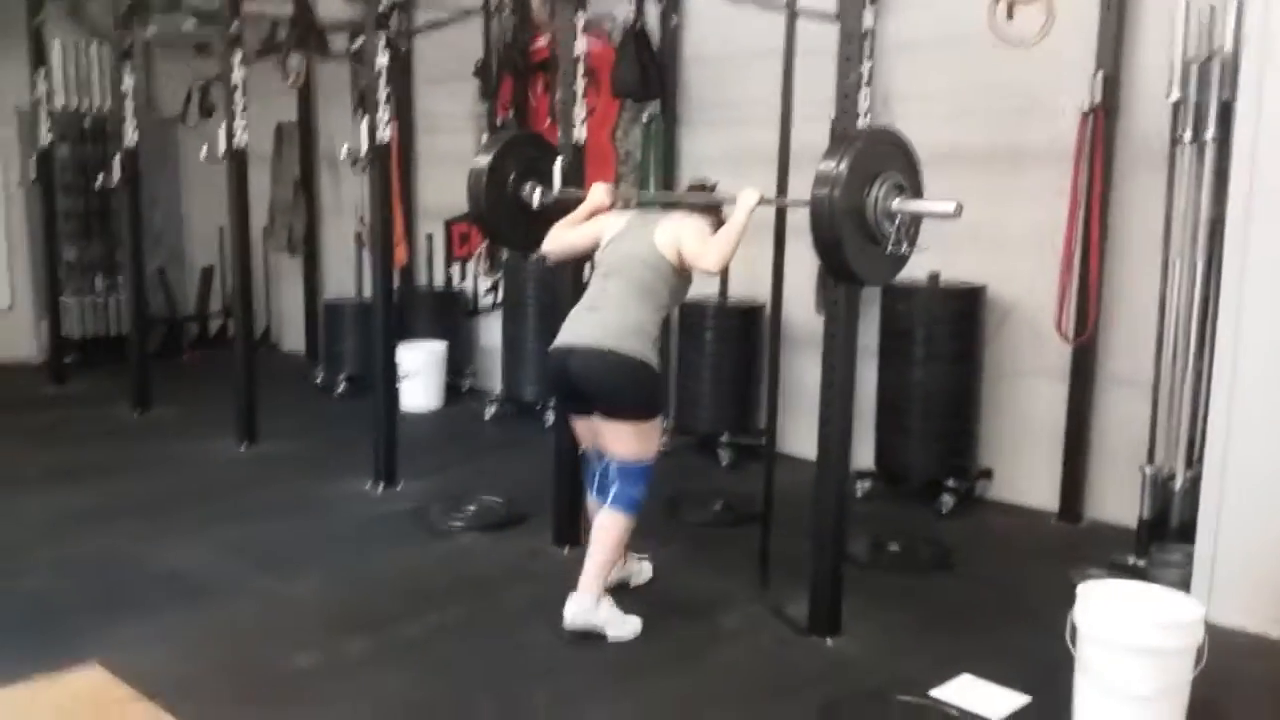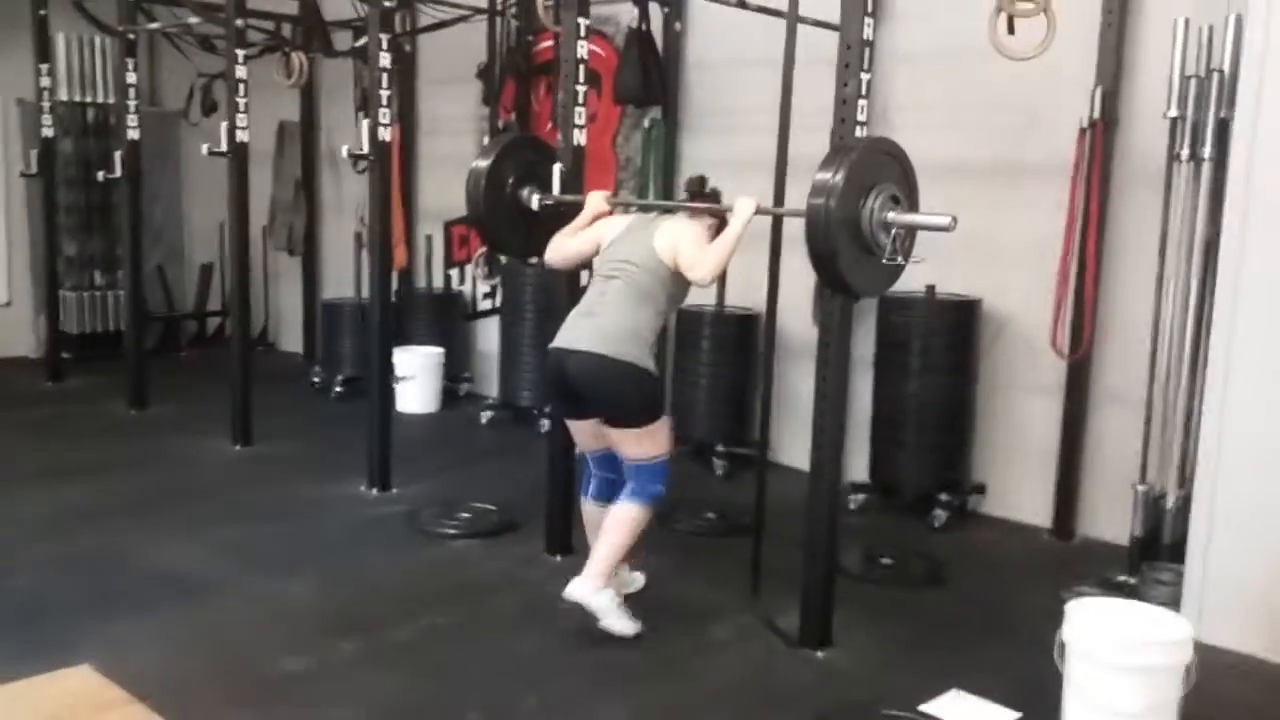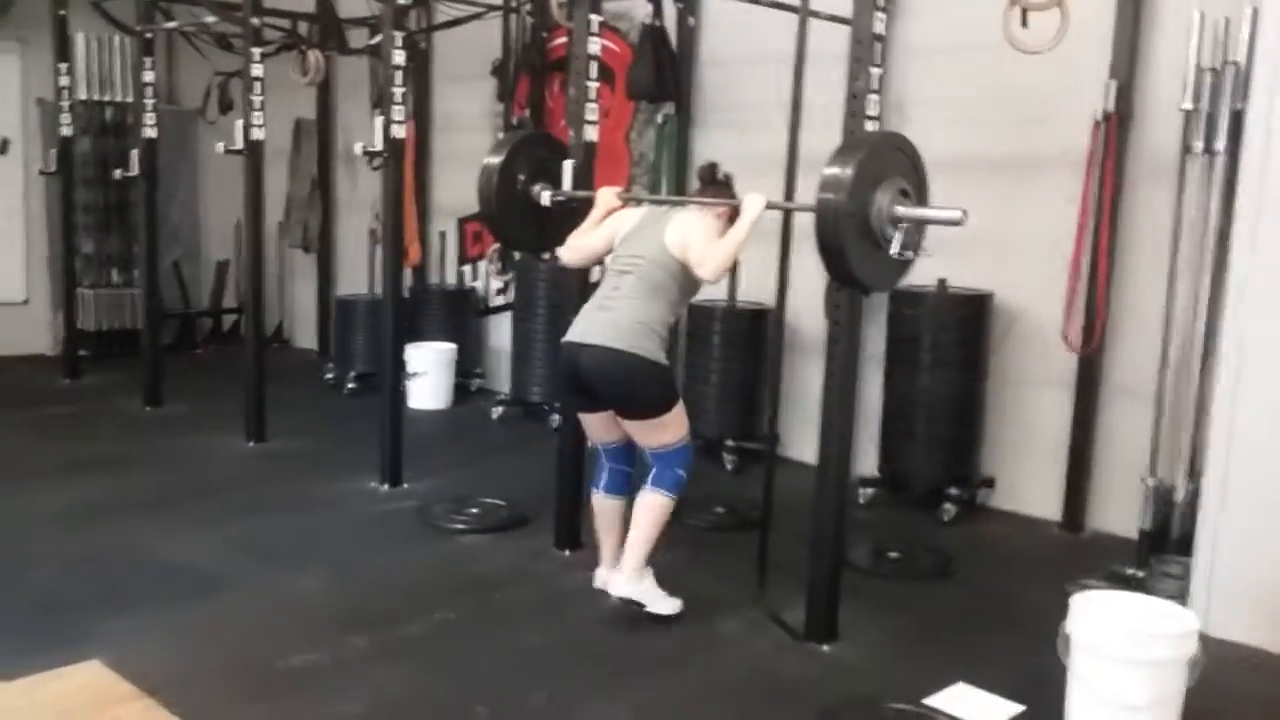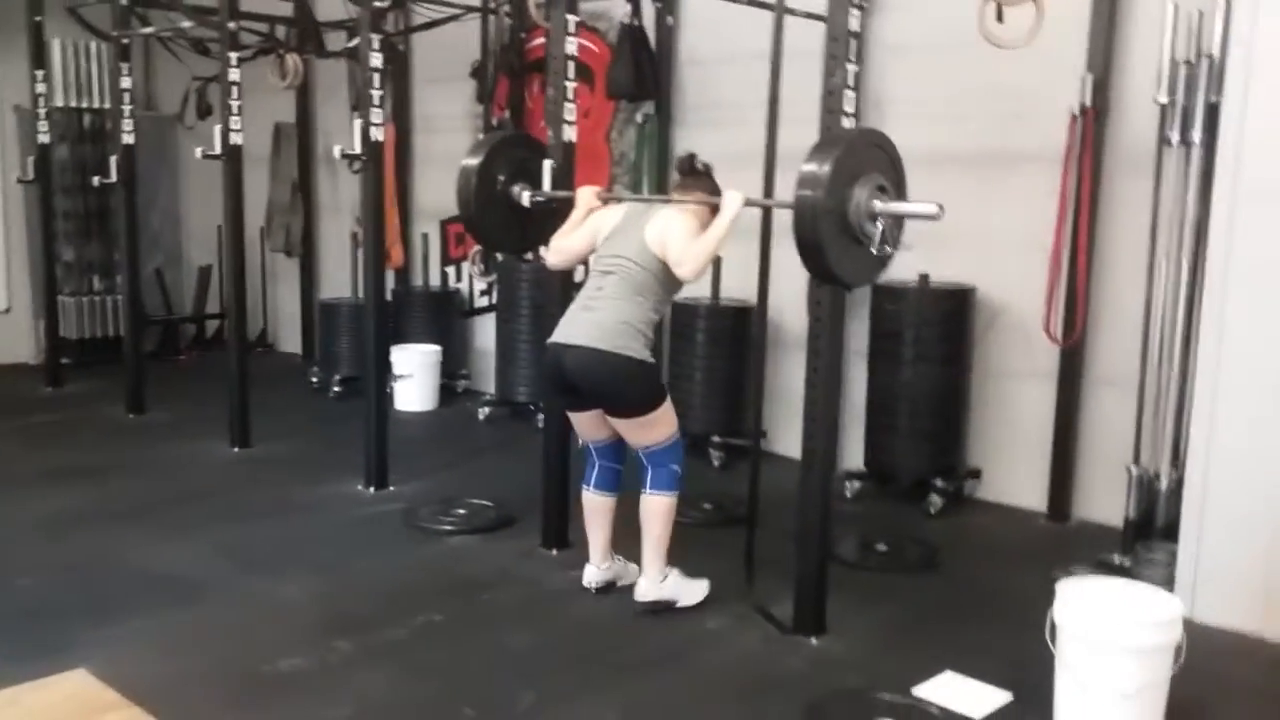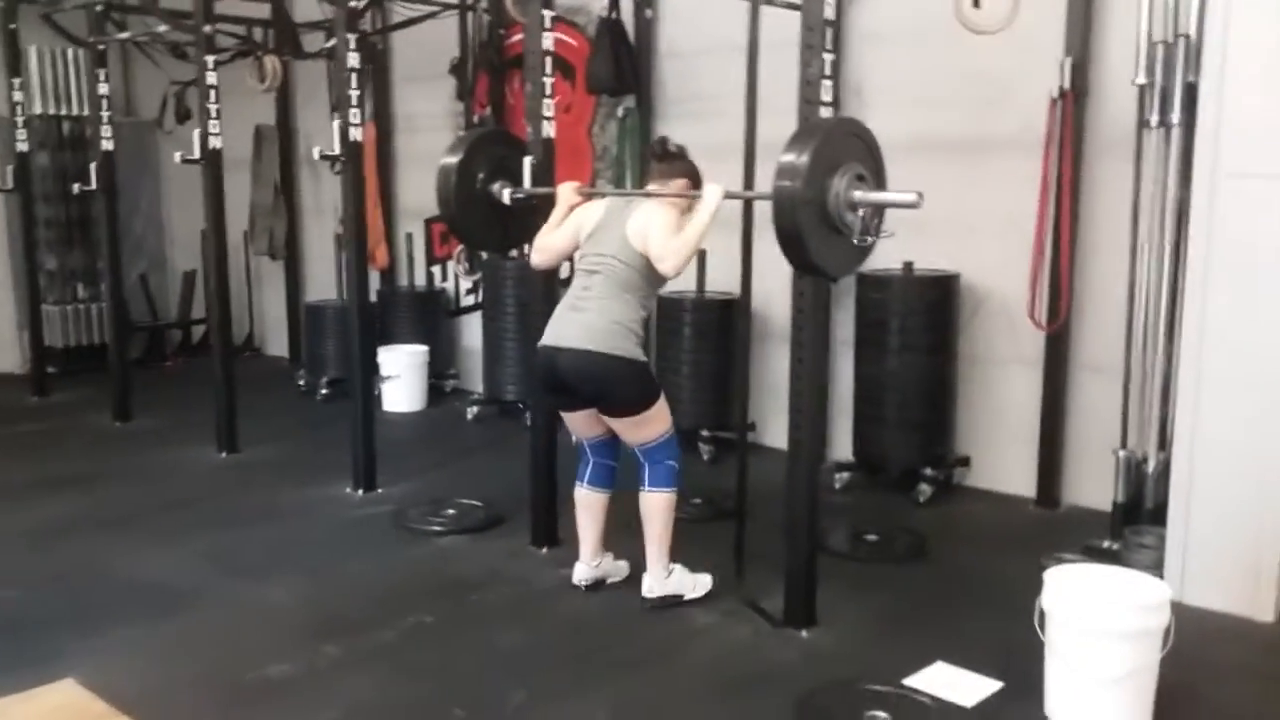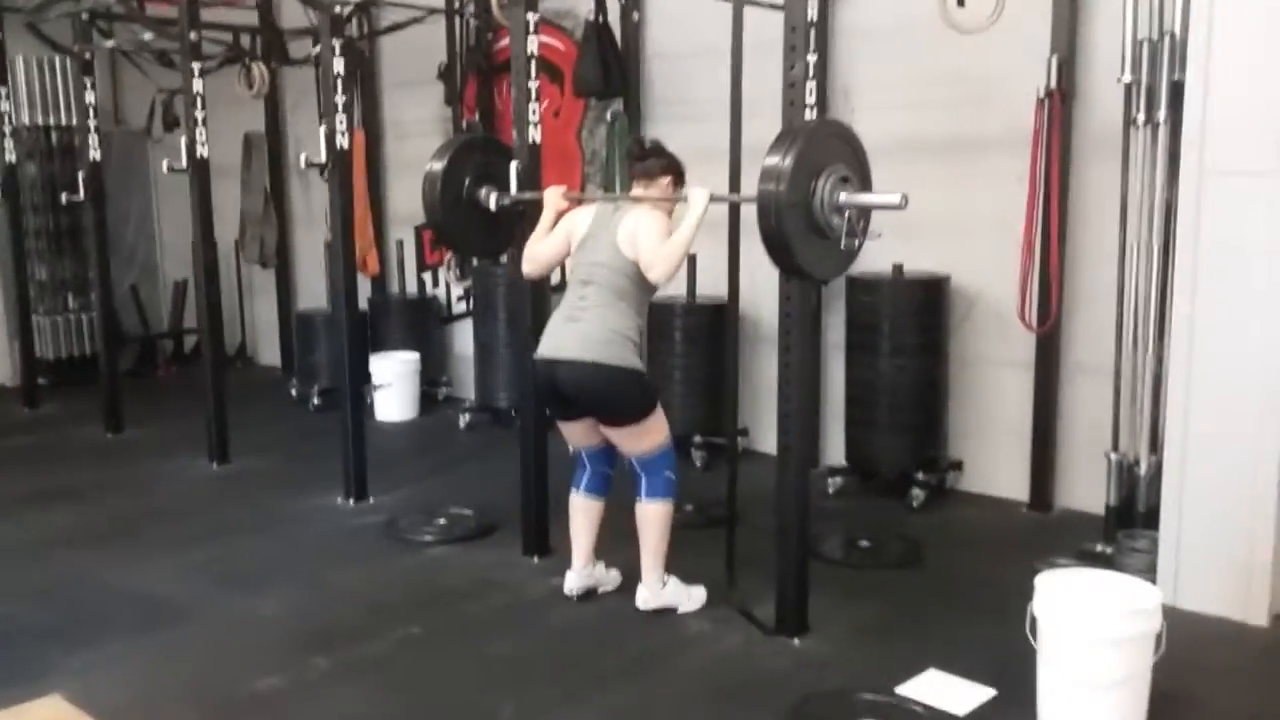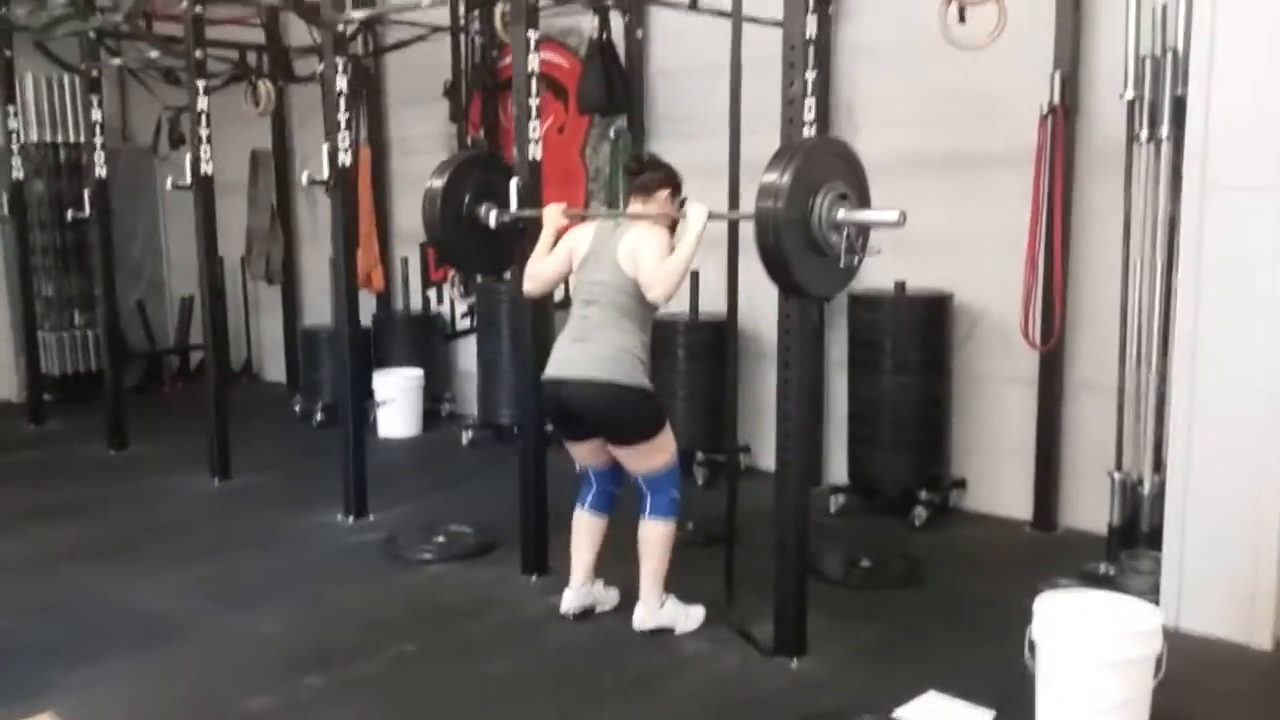
dt=0.1s
person 1, frame 1
left shoulder: (620, 217)
right shoulder: (690, 227)
left elbow: (551, 247)
right elbow: (711, 260)
left wrist: (590, 204)
right wrist: (742, 211)
left hip: (567, 350)
right hip: (619, 358)
left knee: (602, 466)
right knee: (629, 481)
left ankle: (612, 563)
right ankle: (587, 598)
person 1, frame 2
left shoulder: (619, 222)
right shoulder: (689, 231)
left elbow: (554, 256)
right elbow: (703, 271)
left wrist: (589, 212)
right wrist: (740, 221)
left hip: (564, 353)
right hip: (615, 363)
left knee: (600, 470)
right knee: (647, 479)
left ankle: (606, 571)
right ankle: (594, 582)
person 1, frame 3
left shoulder: (632, 214)
right shoulder: (699, 224)
left elbow: (571, 255)
right elbow: (709, 268)
left wrist: (600, 209)
right wrist: (748, 219)
left hip: (577, 348)
right hip: (628, 357)
left knee: (613, 461)
right knee: (672, 464)
left ankle: (610, 567)
right ankle: (630, 573)
person 1, frame 4
left shoulder: (612, 213)
right shoulder: (679, 221)
left elbow: (555, 257)
right elbow: (687, 267)
left wrist: (581, 209)
right wrist: (728, 215)
left hip: (563, 349)
right hip: (613, 356)
left knee: (603, 458)
right knee: (665, 462)
left ankle: (600, 566)
right ankle: (655, 580)
person 1, frame 5
left shoulder: (593, 208)
right shoulder: (661, 213)
left elbow: (539, 257)
right elbow: (669, 263)
left wrist: (561, 205)
right wrist: (707, 210)
left hip: (553, 349)
right hip: (606, 355)
left knee: (597, 455)
right knee: (660, 458)
left ankle: (590, 563)
right ankle: (660, 576)
person 1, frame 6
left shoulder: (582, 214)
right shoulder: (650, 219)
left elbow: (531, 266)
right elbow: (658, 271)
left wrist: (549, 211)
right wrist: (694, 214)
left hip: (550, 360)
right hip: (603, 365)
left knee: (593, 463)
right knee: (656, 469)
left ankle: (581, 571)
right ankle: (654, 587)
person 1, frame 7
left shoulder: (582, 232)
right shoulder: (650, 236)
left elbow: (532, 285)
right elbow: (658, 289)
left wrist: (549, 228)
right wrist: (692, 231)
left hip: (558, 380)
right hip: (612, 385)
left knee: (599, 481)
right knee: (661, 487)
left ankle: (580, 591)
right ankle: (653, 607)
